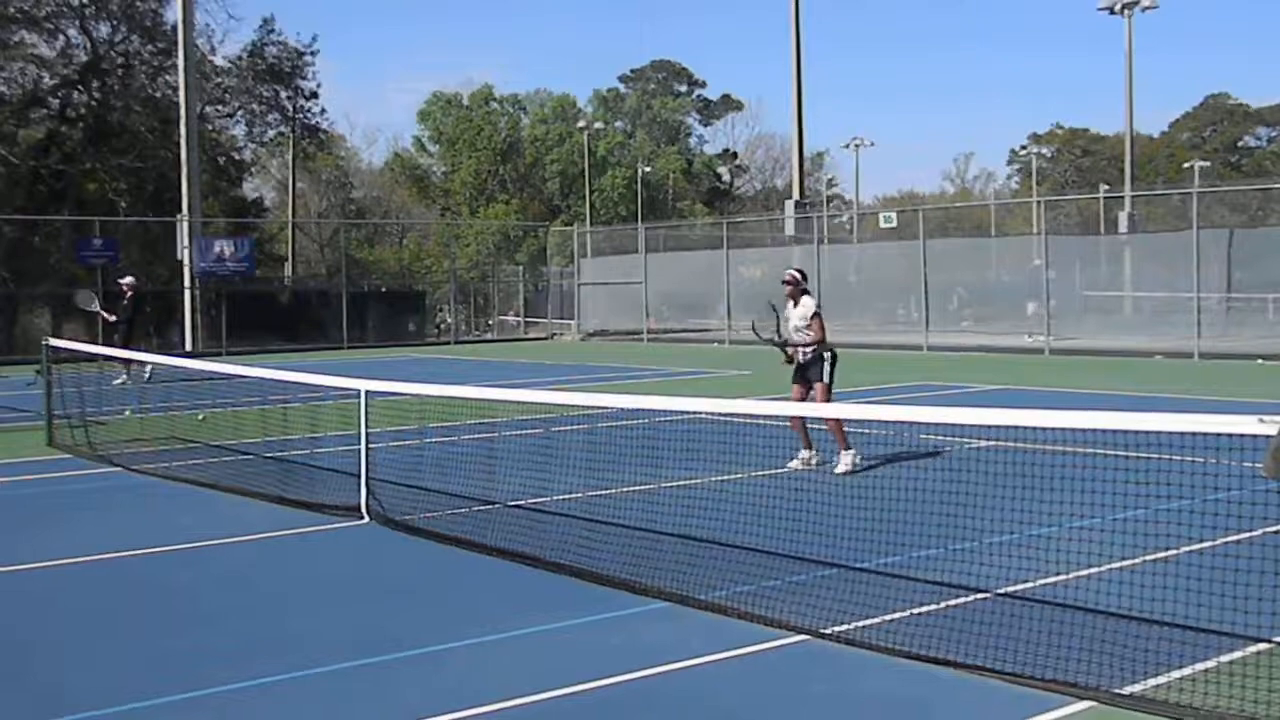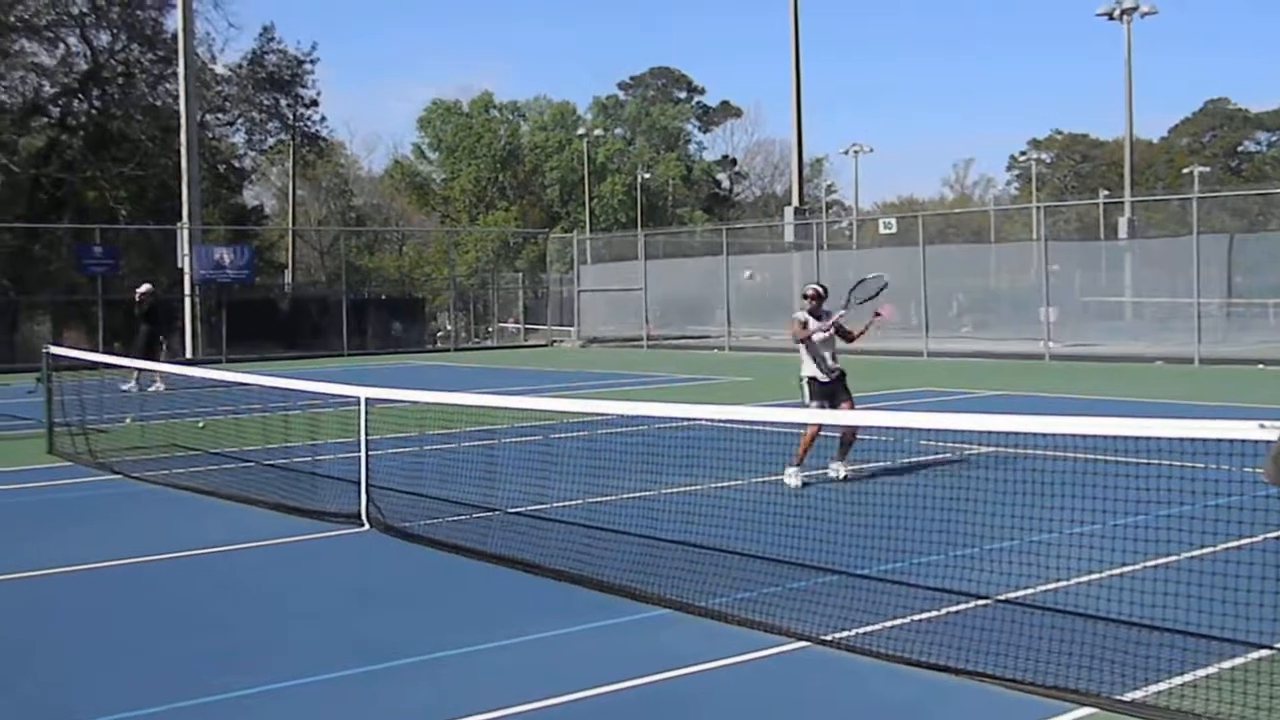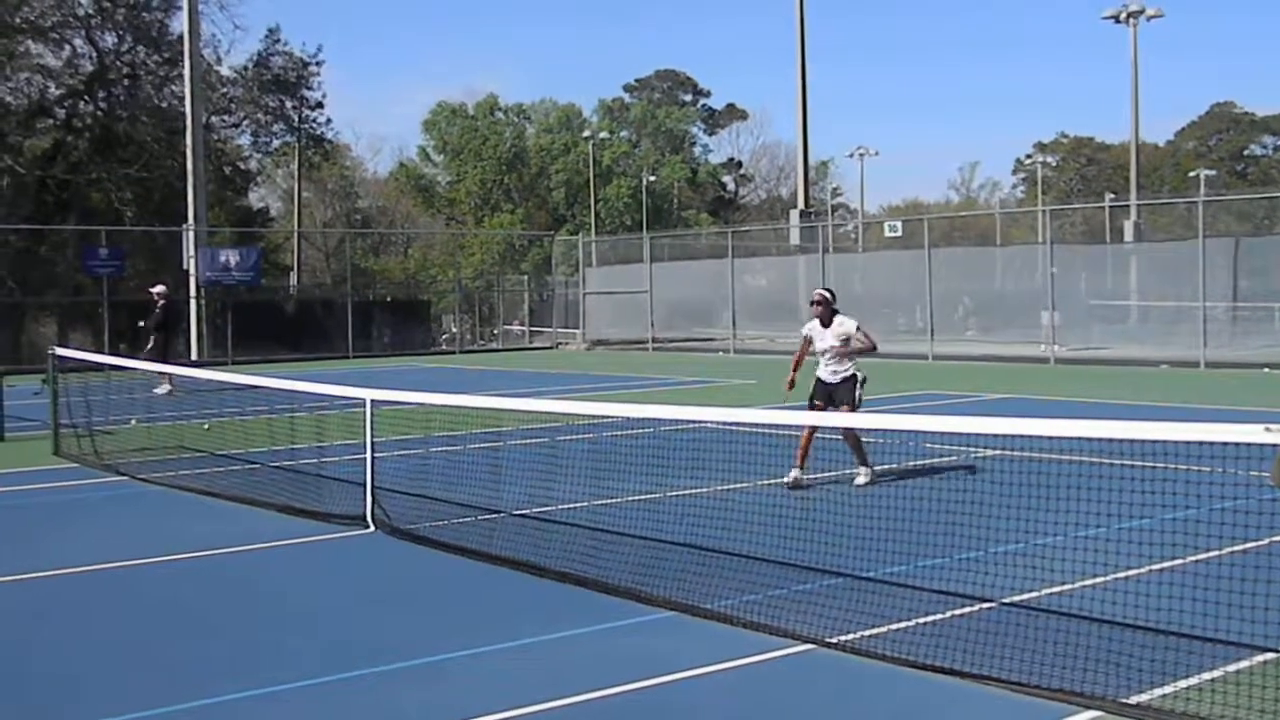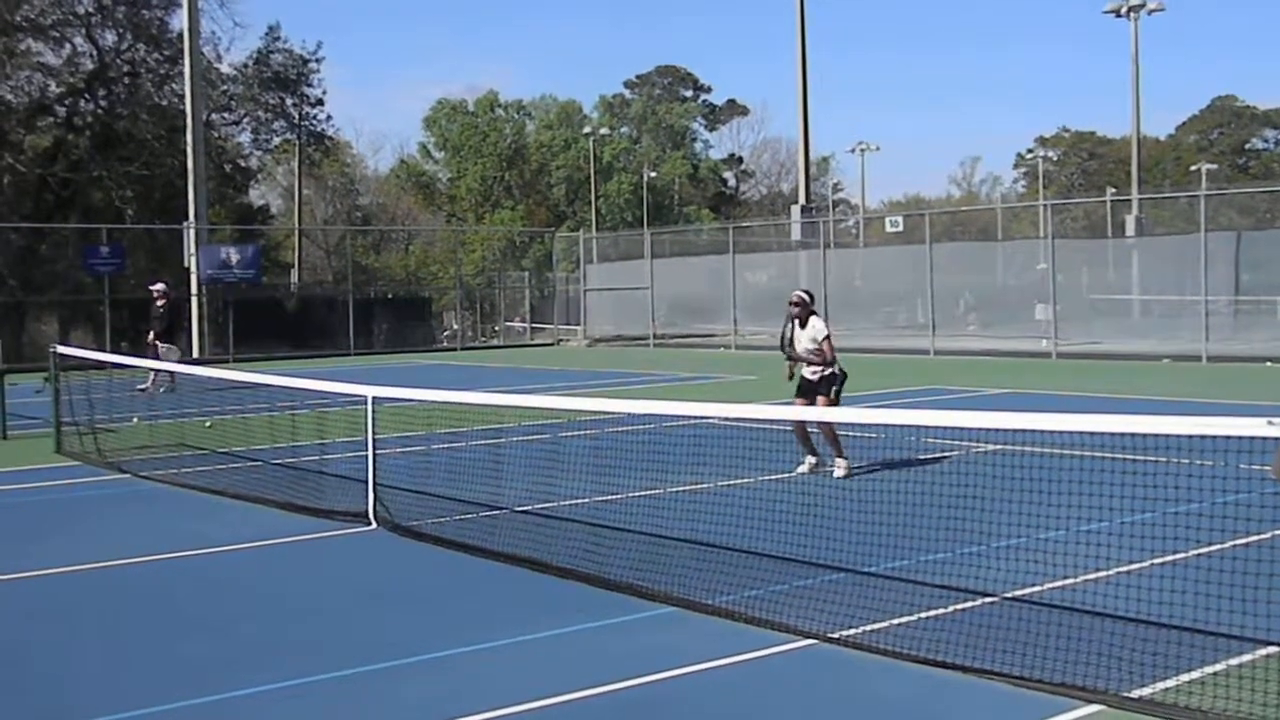
dt=0.7s
person 1, frame 1
left shoulder: (809, 304)
right shoulder: (790, 306)
left elbow: (821, 338)
left wrist: (792, 344)
right wrist: (792, 351)
left hip: (820, 358)
right hip: (803, 361)
left ankle: (846, 453)
right ankle: (808, 453)
person 1, frame 2
left shoulder: (827, 316)
right shoulder: (801, 318)
left elbow: (849, 338)
right elbow: (797, 336)
left wrist: (871, 321)
right wrist: (821, 327)
left hip: (836, 377)
right hip: (814, 379)
left knee: (851, 424)
right knee: (816, 425)
left ankle: (838, 464)
right ankle: (792, 469)
person 1, frame 3
left shoulder: (845, 323)
right shoulder: (811, 328)
left elbow: (871, 346)
right elbow: (801, 354)
left wrist: (849, 350)
right wrist: (792, 374)
left hip: (847, 379)
right hip: (823, 380)
left knee: (845, 428)
right knee: (809, 425)
left ankle: (865, 468)
right ankle: (797, 472)
person 1, frame 4
left shoulder: (818, 326)
right shoulder: (792, 325)
left elbow: (830, 359)
left wrist: (803, 359)
right wrist: (791, 366)
left hip: (828, 376)
right hip: (807, 378)
right knee: (796, 419)
left ankle: (841, 460)
right ankle: (812, 458)
